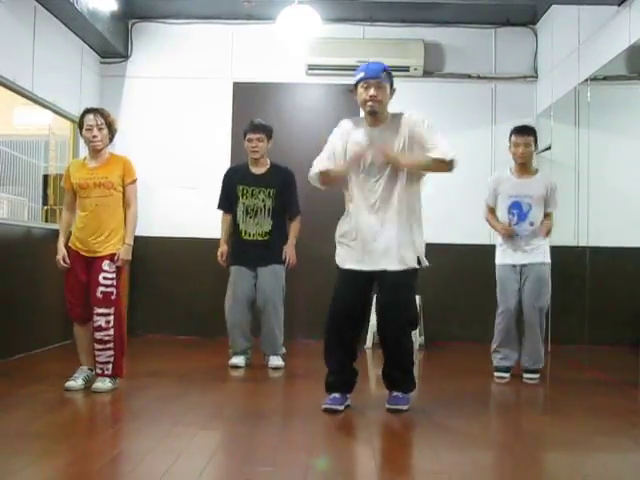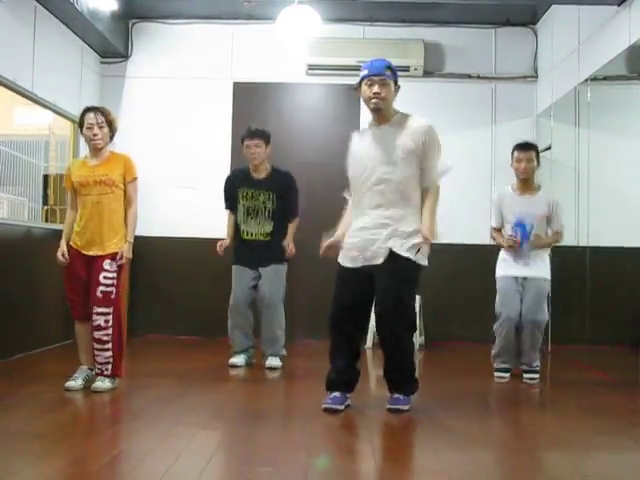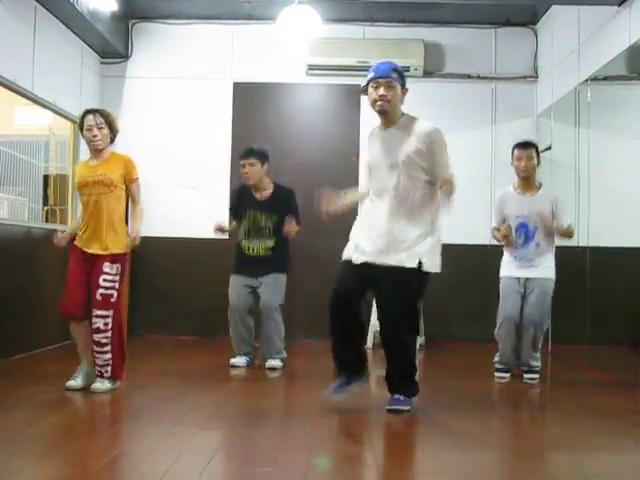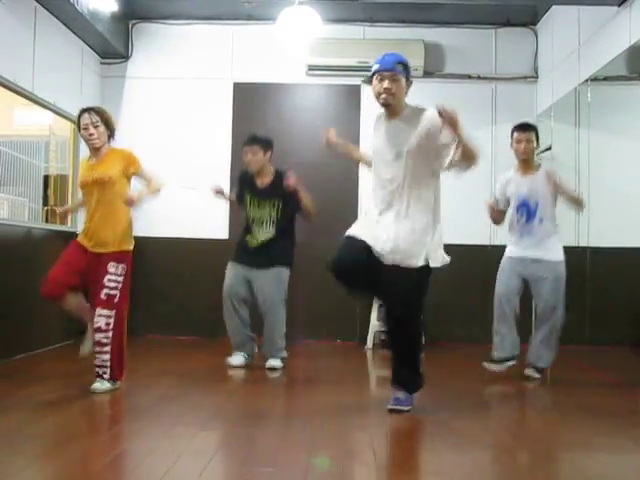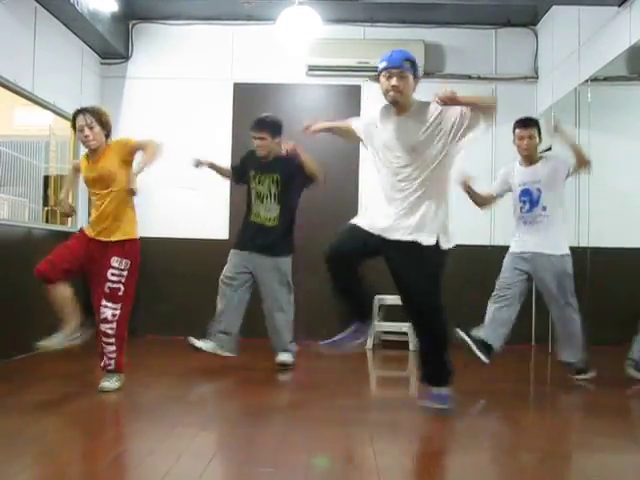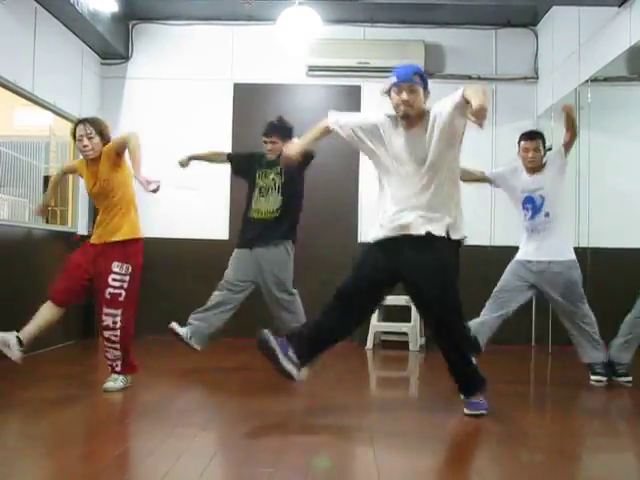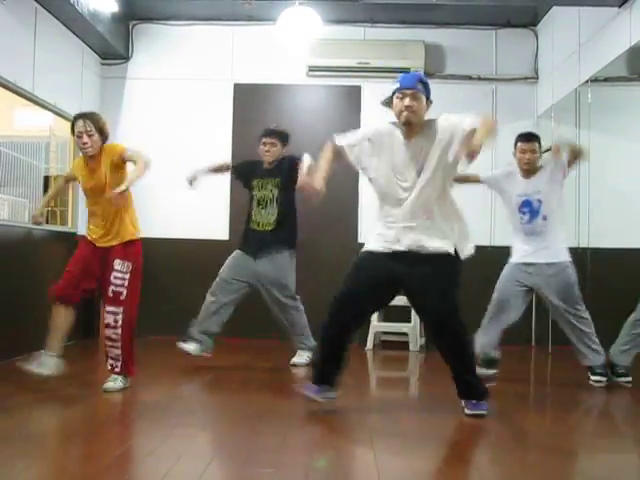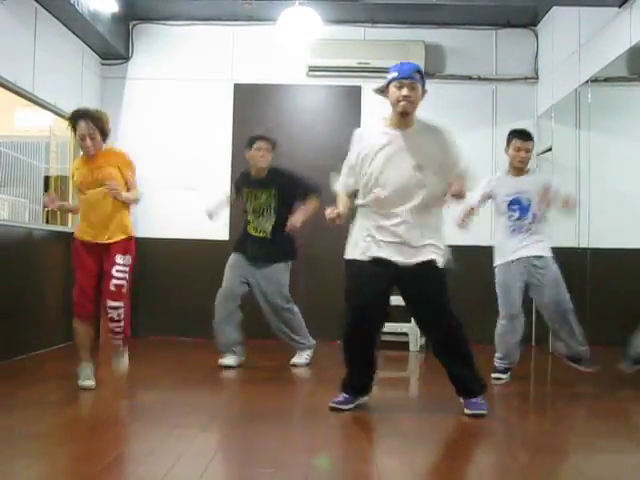
dt=0.1s
person 1, frame 1
left shoulder: (411, 125)
right shoulder: (346, 130)
left elbow: (446, 161)
right elbow: (320, 177)
left wrist: (400, 159)
right wrist: (349, 161)
left hip: (398, 244)
right hip: (355, 243)
left knee: (394, 319)
right knee: (341, 319)
left ankle: (399, 386)
right ankle: (339, 387)
person 1, frame 2
left shoulder: (419, 130)
right shoulder: (358, 140)
left elbow: (431, 187)
right elbow: (355, 197)
left wrist: (428, 225)
right wrist: (339, 234)
left hip: (401, 242)
right hip: (357, 244)
left knee: (394, 320)
right knee: (344, 317)
left ankle: (401, 387)
right ankle: (340, 386)
person 1, frame 3
left shoulder: (425, 132)
right shoulder: (375, 136)
left elbow: (444, 181)
left wrist: (445, 190)
right wrist: (347, 200)
left hip: (408, 245)
right hip: (365, 241)
left knee: (398, 323)
right knee: (341, 306)
left ankle: (402, 389)
right ankle: (351, 372)
person 1, frame 4
left shoulder: (430, 121)
right shoulder: (378, 124)
left elbow: (468, 161)
left wrist: (456, 129)
right wrist: (345, 148)
left hip: (414, 238)
right hip: (374, 227)
left knee: (404, 317)
right knee: (343, 265)
left ankle: (405, 386)
right ankle: (385, 296)
person 1, frame 5
left shoulder: (439, 114)
right shoulder: (380, 117)
left elbow: (489, 108)
right elbow: (357, 128)
left wrist: (459, 100)
right wrist: (322, 126)
left hip: (421, 226)
right hip: (381, 216)
left knee: (426, 309)
right knee: (339, 254)
left ankle: (436, 381)
right ankle: (361, 320)
person 1, frame 6
left shoulder: (444, 116)
right shoulder: (378, 126)
left elbow: (471, 93)
right elbow: (333, 120)
left wrist: (476, 100)
right wrist: (300, 144)
left hip: (436, 233)
right hip: (390, 232)
left knee: (445, 315)
right knee: (353, 296)
left ankle: (471, 389)
right ankle: (297, 352)
person 1, frame 7
left shoulder: (443, 130)
right shoulder: (374, 137)
left elbow: (486, 123)
right elbow: (335, 144)
left wrist: (479, 138)
right wrist: (320, 175)
left hip: (435, 246)
right hip: (386, 244)
left knee: (444, 324)
right knee: (346, 305)
left ankle: (473, 393)
right ankle: (324, 379)
person 1, frame 8
left shoulder: (435, 137)
right shoulder: (365, 138)
left elbow: (455, 179)
right elbow: (346, 189)
left wrist: (457, 189)
right wrist: (340, 208)
left hip: (421, 248)
right hip: (371, 247)
left knee: (442, 324)
right knee: (360, 324)
left ankle: (471, 390)
right ankle: (355, 388)
person 2, frame 1
left shoulder: (122, 164)
right shoulder: (73, 169)
left elbow: (131, 207)
right elbow: (68, 210)
left wrist: (128, 244)
right wrist: (60, 243)
left hip: (110, 249)
right hip: (77, 249)
left knee: (105, 311)
right knee: (79, 312)
left ankle: (109, 373)
right ankle: (86, 368)
person 2, frame 2
left shoulder: (123, 162)
right shoulder: (75, 168)
left elbow: (132, 205)
right elbow: (73, 209)
left wrist: (129, 242)
right wrist: (63, 241)
left hip: (111, 248)
right hip: (79, 248)
left knee: (104, 310)
right knee: (80, 310)
left ankle: (108, 372)
right ankle: (86, 368)
person 2, frame 3
left shoulder: (123, 162)
right shoulder: (81, 168)
left elbow: (136, 201)
left wrist: (135, 227)
right wrist: (68, 230)
left hip: (113, 249)
right hip: (82, 246)
left knee: (104, 310)
right knee: (72, 308)
left ankle: (109, 374)
right ankle: (85, 364)
person 2, frame 4
left shoulder: (124, 157)
right shoulder: (84, 166)
left elbow: (154, 184)
left wrist: (139, 195)
right wrist: (72, 207)
left hip: (116, 246)
right hip: (86, 243)
left knee: (107, 310)
right knee: (53, 286)
left ankle: (109, 375)
right ankle: (93, 325)
person 2, frame 5
left shoulder: (119, 148)
right shoulder: (85, 160)
left elbow: (154, 146)
right elbow: (75, 170)
left wrist: (136, 173)
right wrist: (65, 200)
left hip: (121, 238)
right hip: (93, 234)
left knee: (110, 304)
right knee: (48, 270)
left ankle: (114, 371)
right ankle: (72, 328)
person 2, frame 6
left shoulder: (112, 153)
right shoulder: (83, 165)
left elbow: (131, 137)
right elbow: (60, 172)
left wrist: (138, 173)
right wrist: (46, 200)
left hip: (125, 242)
right hip: (98, 241)
left knee: (114, 309)
right knee: (62, 292)
left ankle: (121, 372)
person 2, frame 7
left shoulder: (113, 152)
right shoulder: (78, 165)
left elbow: (143, 161)
right elbow: (62, 182)
left wrist: (124, 186)
right wrist: (43, 206)
left hip: (123, 242)
right hip: (93, 241)
left knee: (117, 307)
right knee: (64, 293)
left ankle: (120, 372)
right ankle: (51, 356)
person 2, frame 8
left shoulder: (118, 158)
right shoulder: (78, 166)
left elbow: (136, 197)
left wrist: (124, 195)
right wrist: (58, 205)
left hip: (118, 239)
right hip: (85, 241)
left knee: (115, 300)
right knee: (83, 305)
left ankle: (120, 348)
right ankle: (85, 364)
person 3, frame 1
left shoulder: (546, 183)
right shoulder: (498, 180)
left elbow: (549, 215)
right elbow: (489, 212)
left wrist: (546, 228)
right wrist: (499, 227)
left hip: (537, 258)
right hip: (507, 257)
left knee: (536, 309)
right knee: (507, 308)
left ankle: (531, 363)
right ankle: (504, 361)
person 3, frame 2
left shoulder: (549, 199)
right shoulder: (501, 197)
left elbow: (558, 234)
left wrist: (547, 241)
right wrist: (502, 241)
left hip: (537, 271)
right hip: (508, 270)
left knee: (534, 319)
right knee: (507, 317)
left ankle: (530, 363)
right ankle: (503, 362)
person 3, frame 3
left shoulder: (550, 199)
right shoulder: (503, 197)
left elbow: (569, 232)
right elbow: (497, 231)
left wrist: (553, 228)
right wrist: (501, 236)
left hip: (541, 272)
right hip: (511, 271)
left knee: (535, 319)
right knee: (507, 317)
left ankle: (530, 362)
right ankle: (505, 361)
person 3, frame 4
left shoulder: (550, 175)
right shoulder: (506, 180)
left elbow: (579, 205)
right elbow: (498, 219)
left wrist: (561, 188)
right wrist: (493, 211)
left hip: (548, 256)
right hip: (516, 254)
left knee: (550, 309)
right knee: (504, 296)
left ankle: (538, 360)
right ankle: (504, 353)
person 3, frame 5
left shoulder: (555, 164)
right shoulder: (510, 170)
left elbow: (585, 165)
right elbow: (486, 202)
left wrist: (568, 140)
right wrist: (469, 190)
left hip: (553, 250)
right hip: (520, 250)
left knee: (563, 304)
right knee: (504, 294)
left ankle: (575, 359)
right ankle: (486, 342)
person 3, frame 6
left shoulder: (556, 164)
right shoulder: (511, 174)
left elbow: (571, 136)
right elbow: (477, 176)
left wrist: (569, 116)
left hip: (559, 258)
right hip: (527, 258)
left knee: (576, 310)
right knee: (502, 298)
left ankle: (596, 360)
right ankle: (472, 339)
person 3, frame 7
left shoulder: (552, 171)
right shoulder: (506, 178)
left elbow: (578, 154)
right elbow: (473, 178)
left wrist: (564, 150)
left hip: (554, 260)
right hip: (521, 261)
left knee: (573, 312)
right knee: (501, 305)
left ankle: (595, 362)
right ankle: (486, 355)
person 3, frame 8
left shoulder: (539, 179)
right shoulder: (495, 182)
left elbow: (567, 203)
right elbow: (475, 205)
left wrist: (555, 199)
right wrist: (468, 213)
left hip: (538, 255)
right hip: (507, 258)
left knee: (559, 305)
right knee: (510, 312)
left ankle: (573, 350)
right ankle: (504, 362)
person 4, frame 1
left shoulder: (284, 176)
right shoulder: (233, 175)
left elbow: (294, 215)
right elbow: (227, 212)
left wrist: (291, 245)
right wrist: (224, 242)
left hip: (272, 255)
right hip: (241, 254)
left knee: (271, 301)
right knee: (237, 302)
left ankle: (274, 351)
right ankle: (241, 350)
person 4, frame 2
left shoulder: (284, 180)
right shoulder: (235, 179)
left elbow: (293, 216)
left wrist: (289, 239)
right wrist: (228, 239)
left hip: (273, 255)
right hip: (243, 254)
left knee: (271, 300)
right knee: (238, 301)
left ankle: (274, 352)
right ankle: (242, 350)
person 4, frame 3
left shoulder: (284, 197)
right shoulder: (239, 194)
left elbow: (294, 226)
left wrist: (292, 229)
right wrist: (227, 229)
left hip: (273, 266)
right hip: (243, 265)
left knee: (270, 306)
right knee: (237, 305)
left ankle: (274, 355)
right ankle: (244, 352)
person 4, frame 4
left shoulder: (287, 183)
right shoulder: (244, 179)
left elbow: (309, 212)
left wrist: (298, 188)
right wrist: (226, 196)
left hip: (276, 260)
right hip: (245, 256)
left knee: (272, 303)
right knee: (232, 294)
left ankle: (275, 354)
right ankle: (242, 349)
person 4, frame 5
left shoulder: (290, 160)
right shoulder: (251, 159)
left elbow: (316, 176)
right elbow: (232, 174)
left wrist: (297, 152)
right wrist: (210, 165)
left hip: (278, 246)
right hip: (247, 242)
left knee: (277, 296)
right knee: (230, 284)
left ankle: (285, 348)
right ankle: (223, 340)
person 4, frame 6
right shoulder: (255, 161)
left elbow: (307, 151)
right elbow: (224, 157)
right wrist: (193, 156)
left hip: (277, 240)
right hip: (248, 241)
left knee: (281, 292)
right knee: (230, 287)
right ankle: (196, 332)
person 4, frame 7
left shoulder: (288, 165)
right shoulder: (253, 168)
left elbow: (306, 160)
right elbow: (229, 166)
left wrist: (304, 174)
right wrist: (203, 170)
left hip: (278, 249)
right hip: (248, 247)
left knee: (285, 299)
right knee: (222, 289)
left ankle: (304, 347)
right ankle: (199, 339)
person 4, frame 8
left shoulder: (281, 176)
right shoulder: (243, 178)
left elbow: (313, 198)
left wrist: (300, 216)
right wrist: (219, 206)
left hip: (275, 255)
right hip: (245, 252)
left knee: (278, 303)
right knee: (227, 296)
left ankle: (304, 346)
right ankle: (232, 349)
